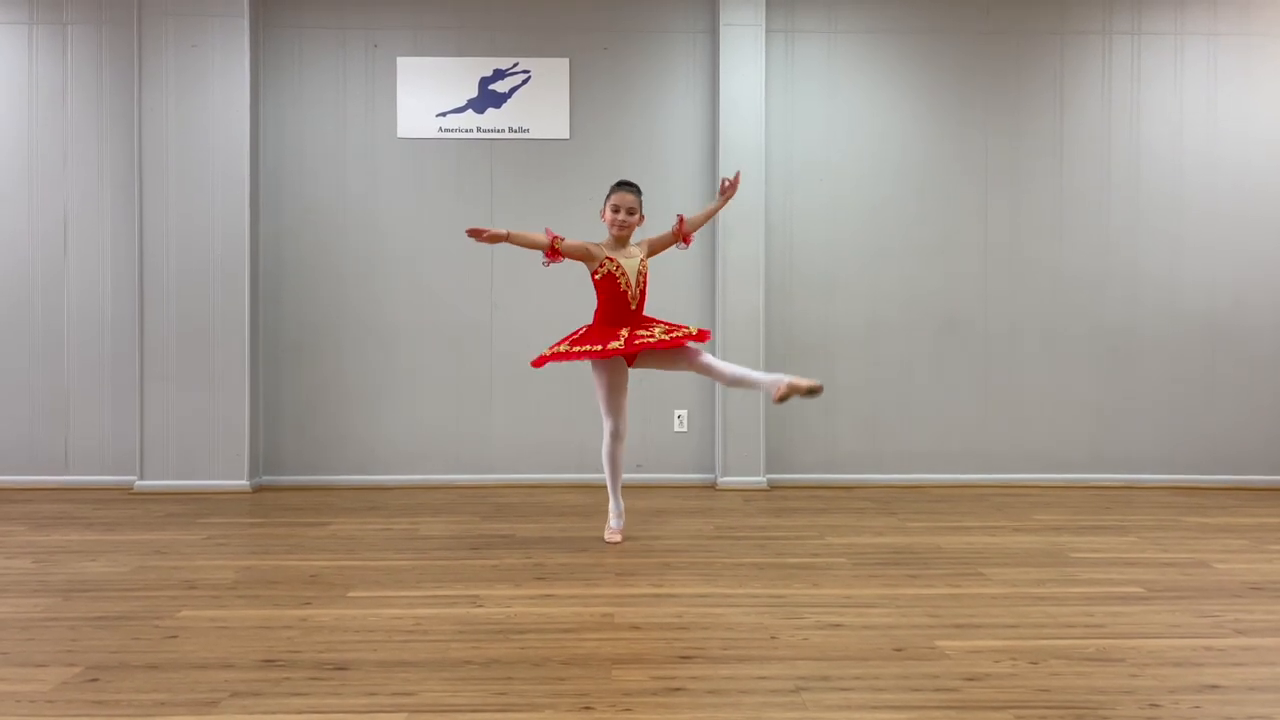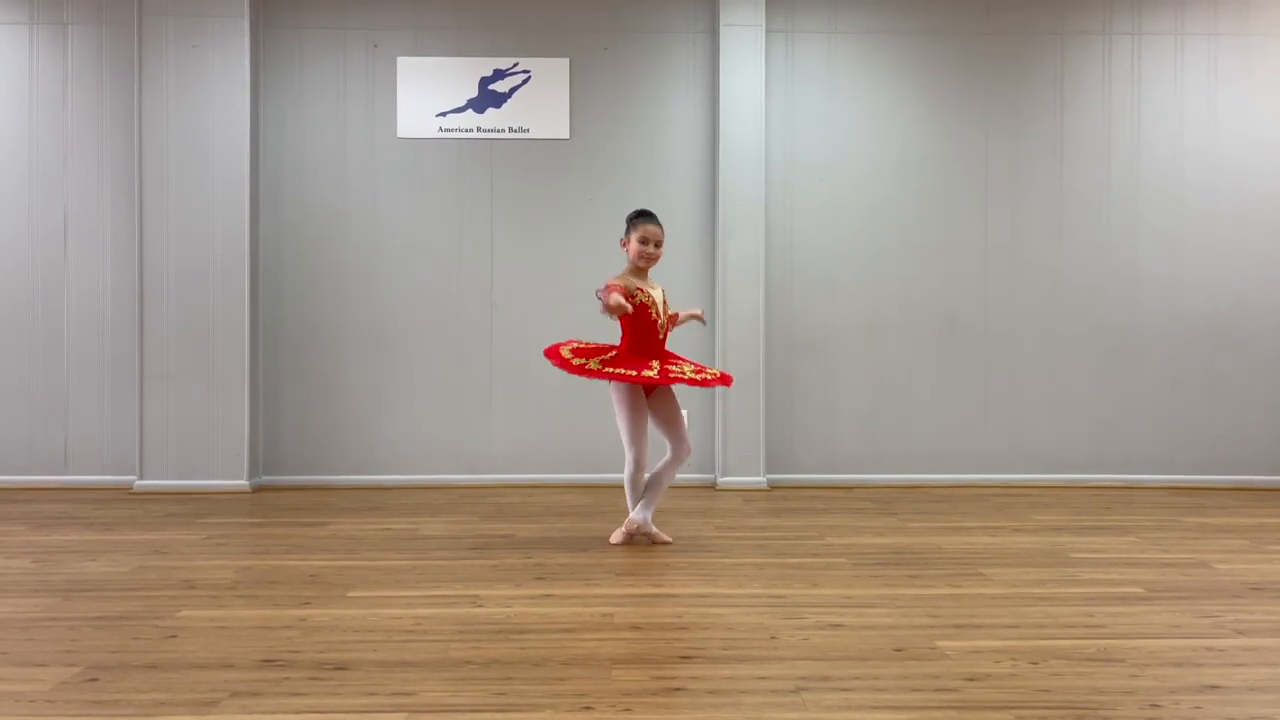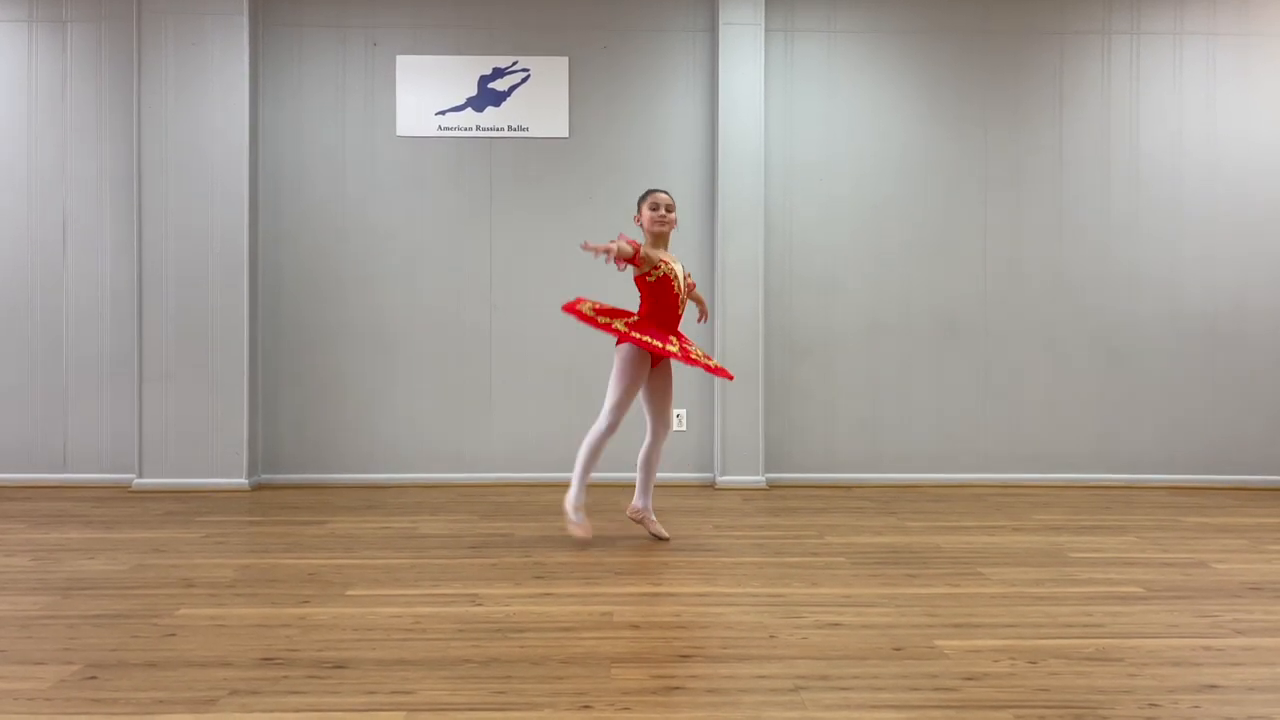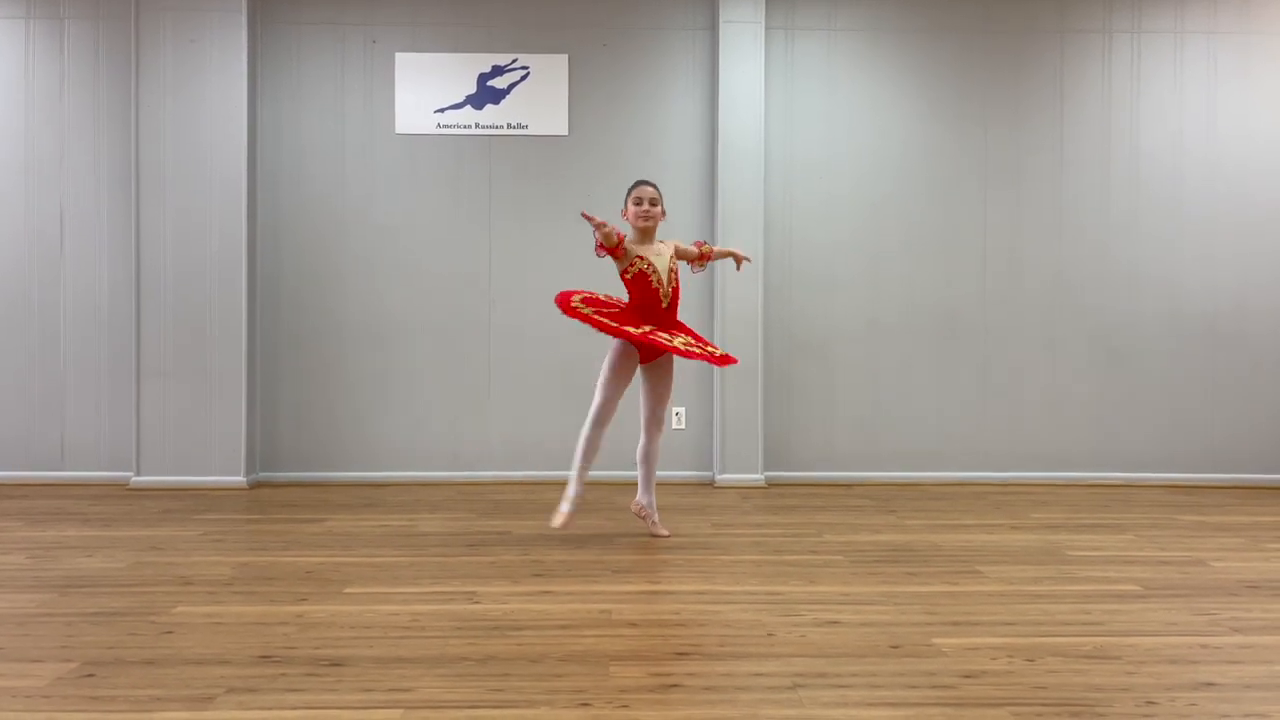
dt=0.4s
person 1, frame 1
left shoulder: (644, 249)
right shoulder: (591, 251)
left elbow: (686, 229)
right elbow: (549, 245)
left wrist: (723, 200)
right wrist: (502, 235)
left hip: (642, 339)
right hip: (605, 343)
left knee: (701, 360)
right knee: (615, 428)
left ankle: (776, 383)
right ankle: (616, 512)
person 1, frame 2
left shoulder: (657, 287)
right shoulder: (624, 284)
right elbow: (611, 295)
left wrist: (689, 314)
right wrist: (615, 304)
left hip: (656, 376)
right hip: (626, 373)
left knee: (682, 448)
right knee: (636, 458)
left ankle: (641, 519)
right ankle: (634, 517)
person 1, frame 3
left shoulder: (673, 260)
right shoulder: (644, 254)
right elbow: (627, 250)
left wrist: (701, 300)
right wrist: (614, 247)
left hip: (664, 347)
right hip: (638, 340)
left knee: (660, 431)
right knee: (610, 419)
left ankle: (642, 507)
right ankle: (575, 497)
person 1, frame 4
left shoulder: (670, 248)
right shoulder: (624, 249)
left elbow: (701, 251)
right elbow: (609, 239)
left wrist: (732, 253)
right wrist: (602, 227)
left hip: (665, 340)
right hip: (630, 336)
left knee: (654, 425)
right knee: (600, 413)
left ankle: (645, 503)
right ankle: (572, 495)
